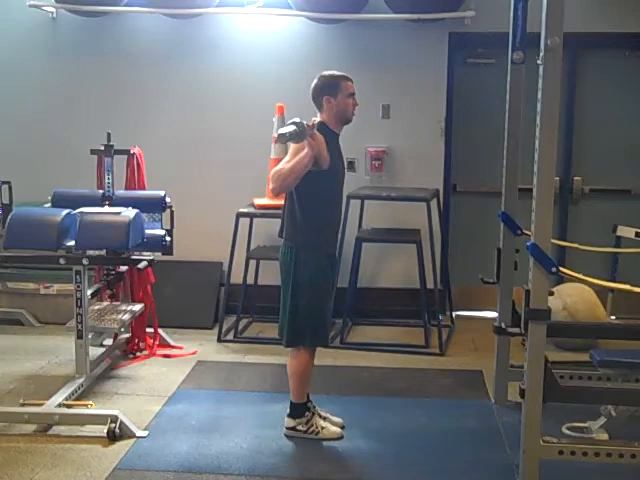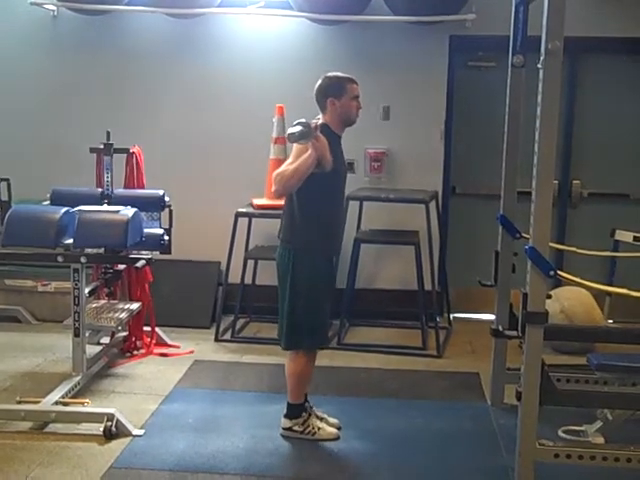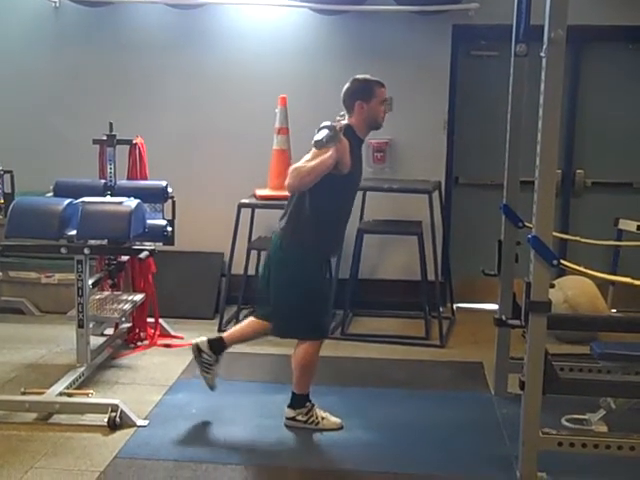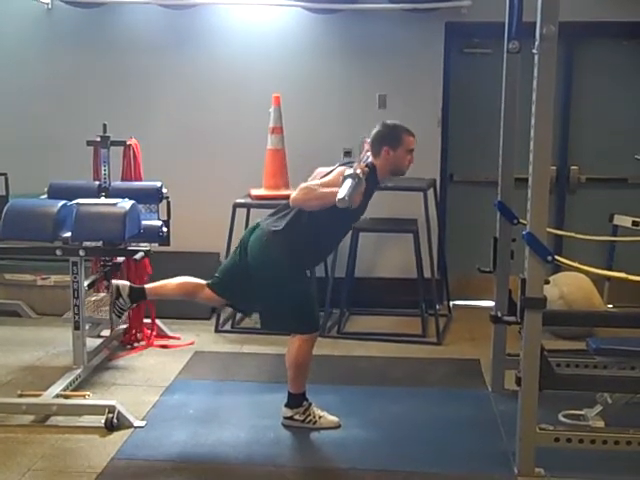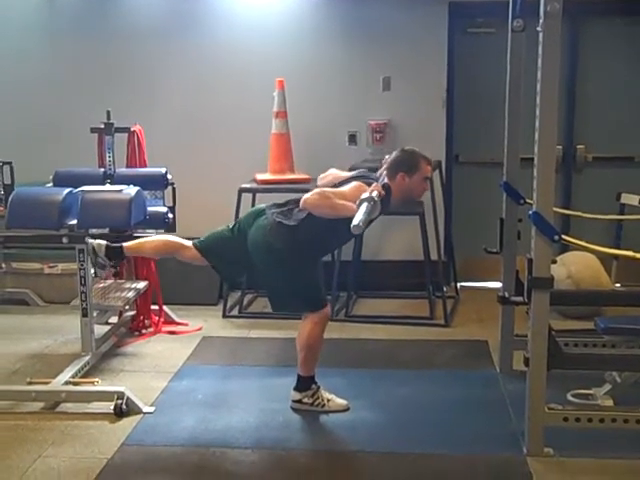
dt=1s
person 1, frame 1
left shoulder: (330, 139)
right shoulder: (314, 138)
right elbow: (277, 184)
right wrist: (309, 152)
left hip: (319, 250)
right hip: (303, 251)
left knee: (312, 335)
right knee: (302, 338)
left ankle: (305, 407)
right ankle: (298, 417)
person 1, frame 2
left shoulder: (332, 141)
right shoulder: (317, 141)
right elbow: (279, 186)
right wrist: (313, 154)
left hip: (318, 252)
right hip: (302, 253)
left knee: (313, 337)
right knee: (302, 340)
left ankle: (302, 406)
right ankle: (294, 418)
person 1, frame 3
left shoulder: (349, 142)
right shoulder: (340, 143)
right elbow: (293, 181)
right wrist: (332, 155)
left hip: (298, 245)
right hip: (300, 248)
left knee: (275, 318)
right knee: (311, 331)
left ankle: (211, 346)
right ankle: (299, 409)
person 1, frame 4
left shoulder: (361, 174)
left elbow: (319, 177)
right elbow: (300, 196)
left hip: (266, 241)
right hip: (278, 253)
left knee: (211, 293)
right knee: (305, 330)
left ankle: (131, 292)
right ankle: (296, 409)
person 1, frame 5
left shoulder: (370, 182)
right shoulder: (367, 193)
left elbow: (327, 177)
right elbow: (311, 200)
right wrist: (355, 209)
left hip: (263, 222)
right hip: (278, 243)
left knee: (189, 250)
right knee: (317, 313)
left ankle: (112, 252)
right ankle: (305, 392)
